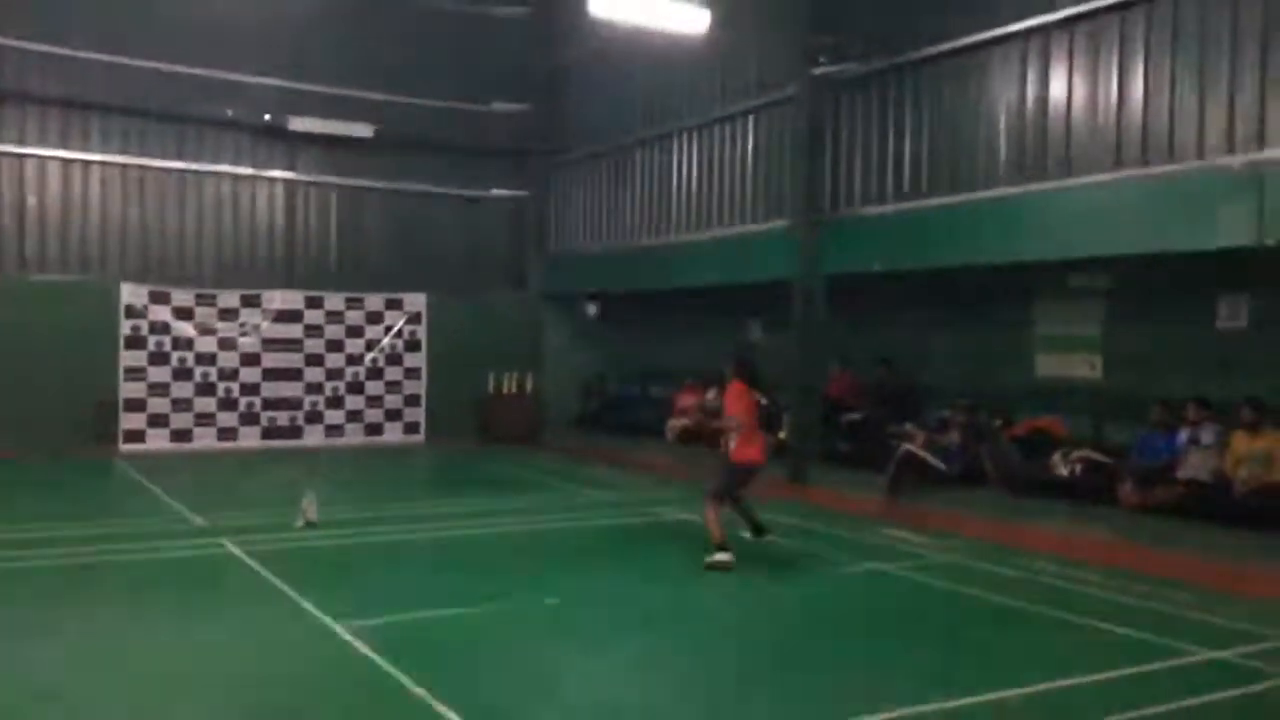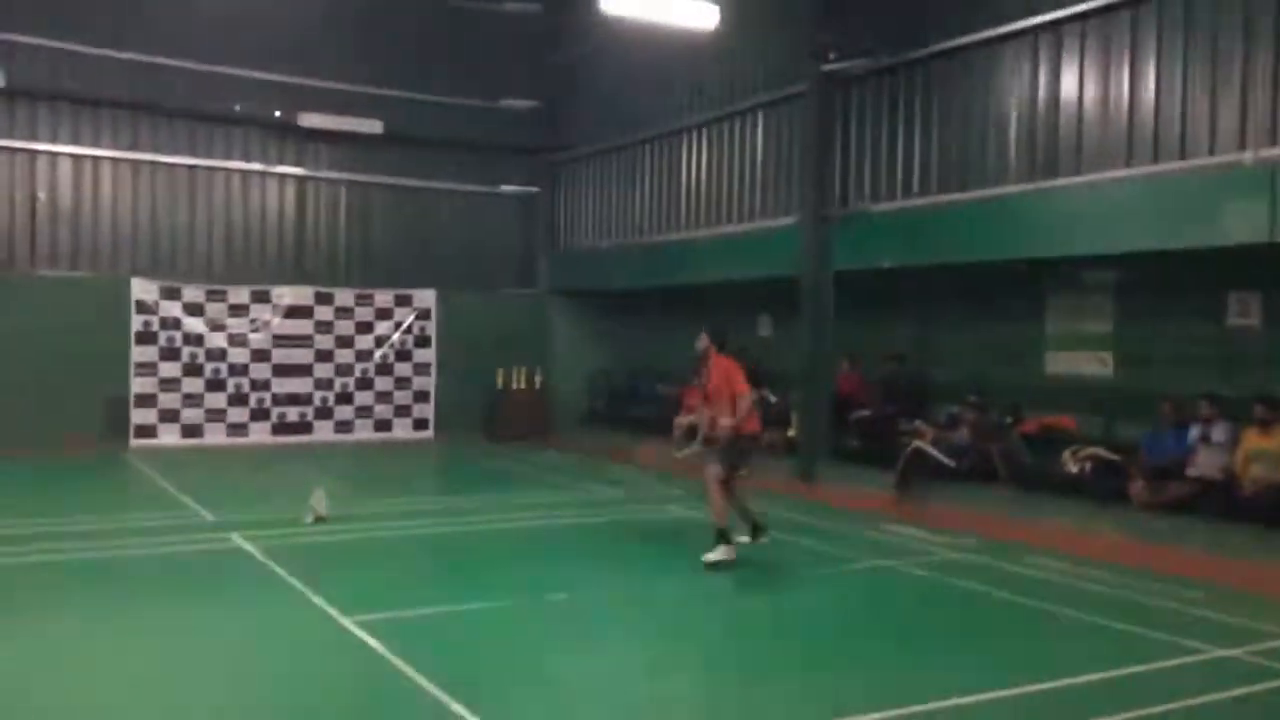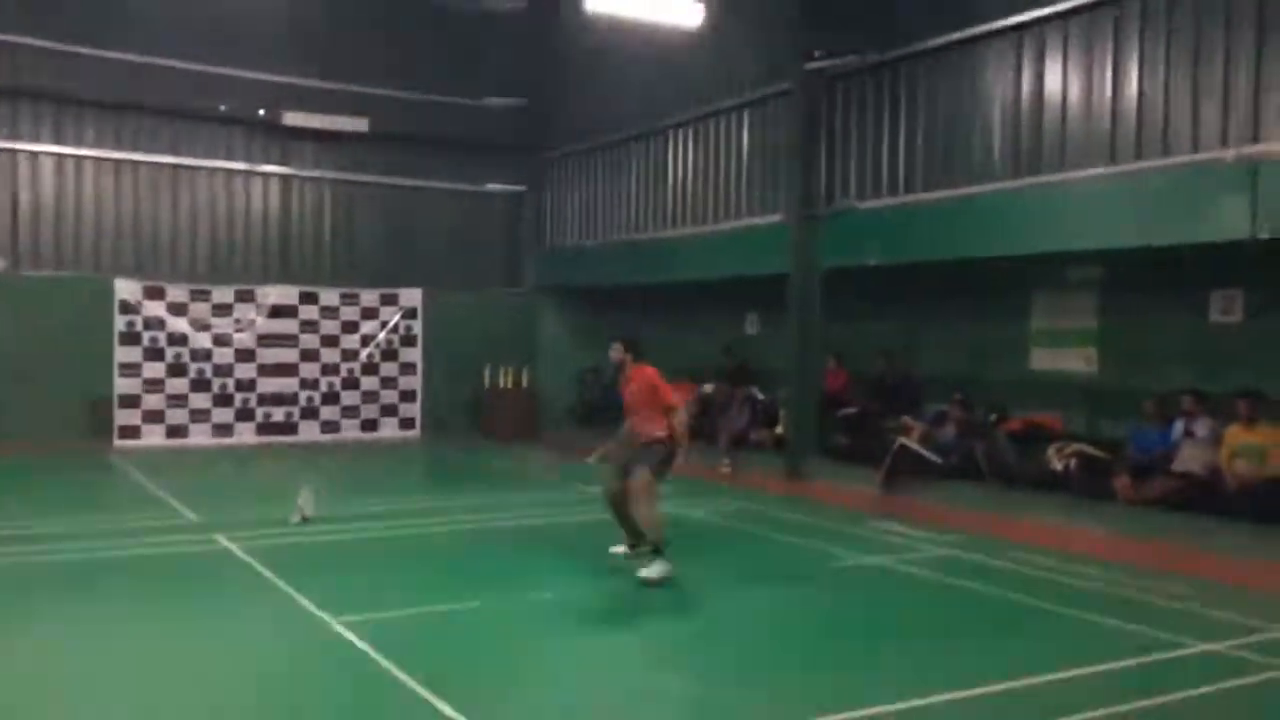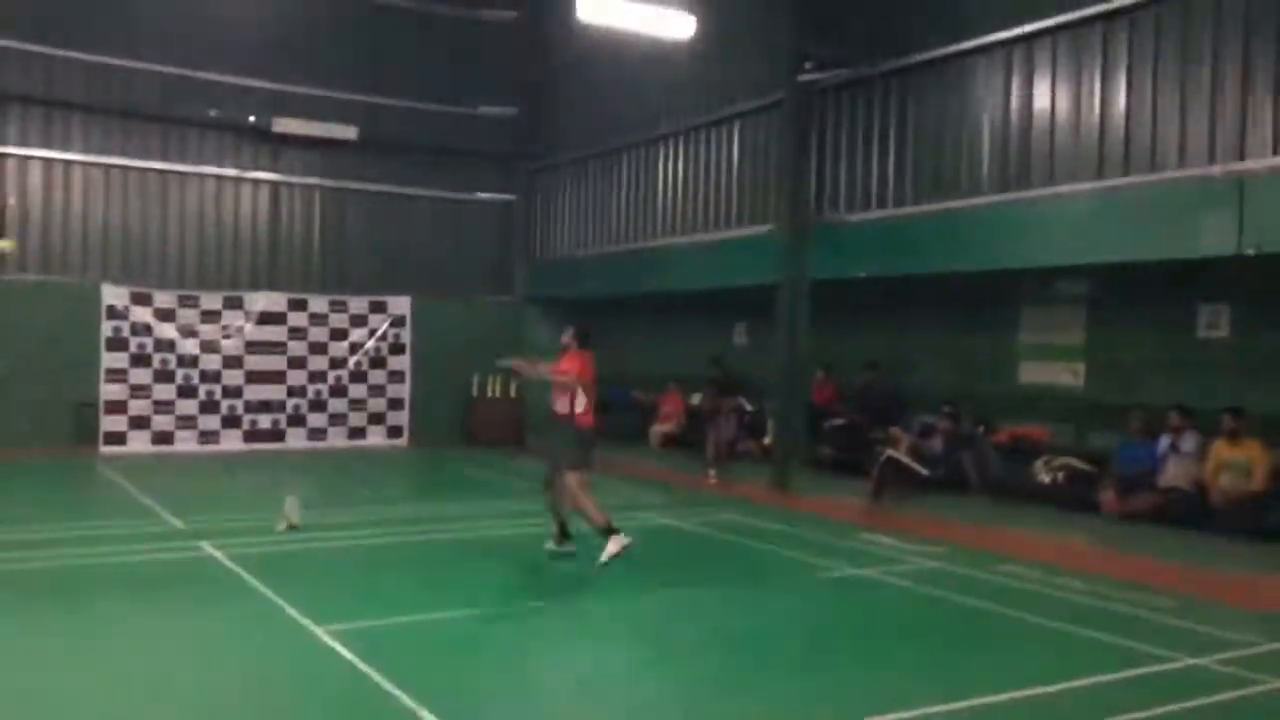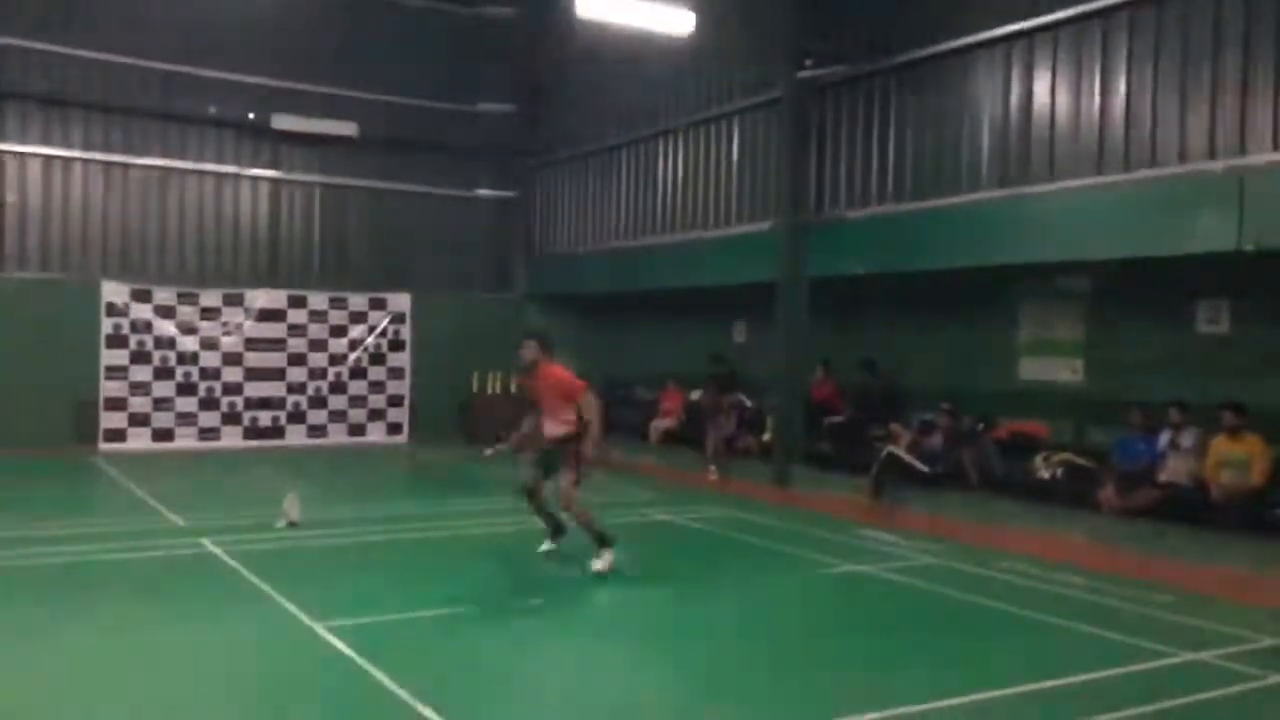
dt=0.5s
person 1, frame 1
left shoulder: (735, 388)
right shoulder: (747, 392)
left elbow: (737, 423)
left hip: (740, 458)
right hip: (755, 457)
left knee: (712, 504)
right knee: (730, 494)
left ankle: (722, 551)
right ankle: (759, 530)
person 1, frame 2
left shoulder: (728, 366)
right shoulder: (708, 371)
left elbow: (748, 399)
right elbow: (710, 405)
left wrist: (731, 425)
right wrist: (706, 426)
left hip: (740, 433)
right hip: (725, 434)
left knee: (712, 476)
right knee: (728, 486)
left ankle: (724, 544)
right ankle: (757, 531)
person 1, frame 3
left shoulder: (649, 375)
right shoulder: (625, 382)
left elbow: (679, 409)
left wrist: (680, 444)
right wrist: (607, 449)
left hip: (662, 443)
right hip: (641, 445)
left knee: (637, 492)
right knee: (613, 494)
left ankle: (660, 558)
right ankle: (636, 543)
person 1, frame 4
left shoulder: (578, 359)
right shoulder: (573, 359)
left elbow: (568, 380)
left wrist: (532, 370)
left hip: (574, 430)
right hip: (570, 429)
left knee: (573, 488)
right knee: (551, 483)
left ankle: (614, 535)
right ankle: (562, 537)
person 1, frame 5
left shoulder: (557, 375)
right shoulder: (531, 379)
left elbow: (590, 401)
left wrist: (592, 438)
left hip: (572, 439)
right hip: (551, 440)
left knee: (566, 495)
right knee: (530, 488)
left ankle: (604, 546)
right ankle: (557, 531)
